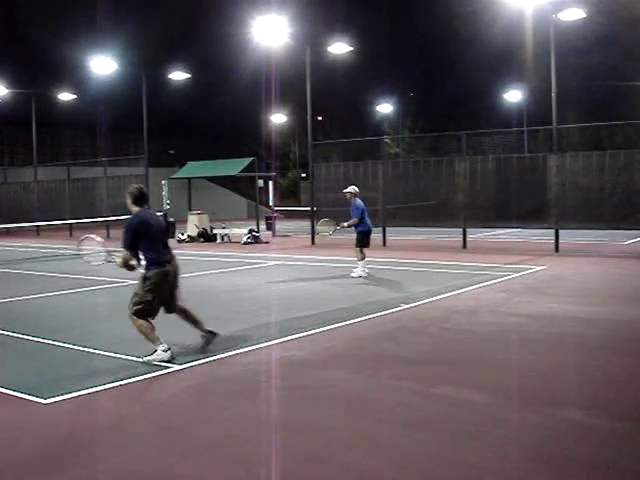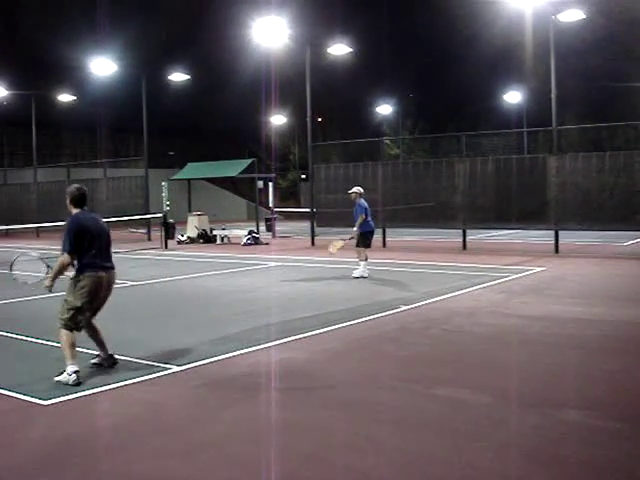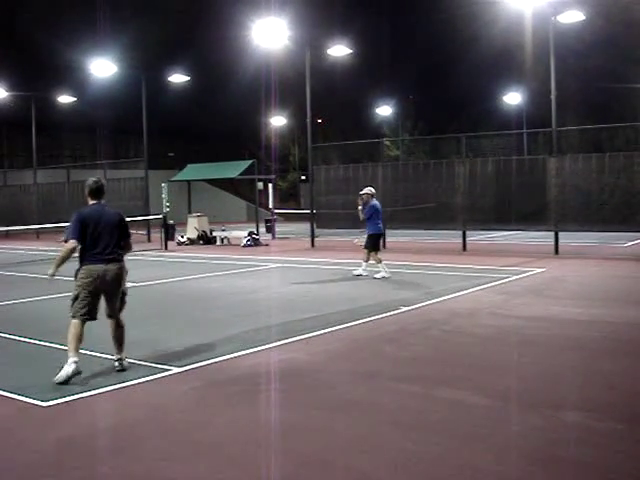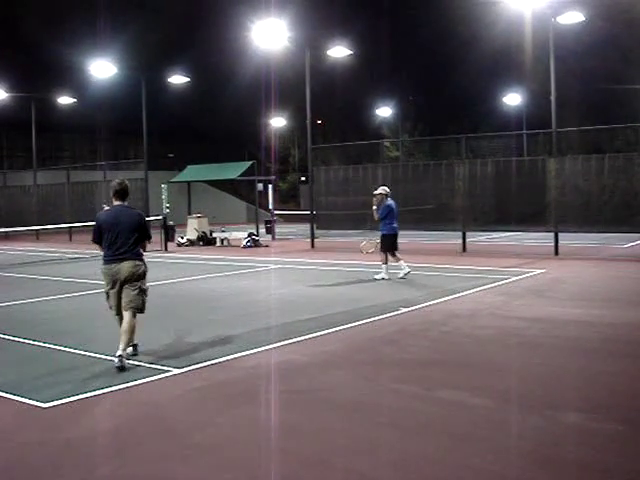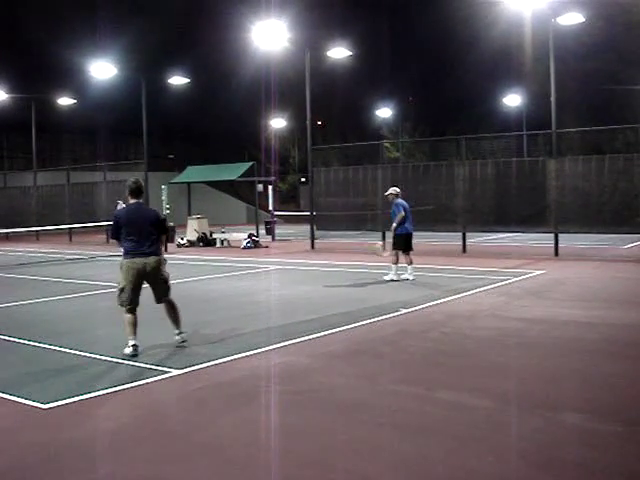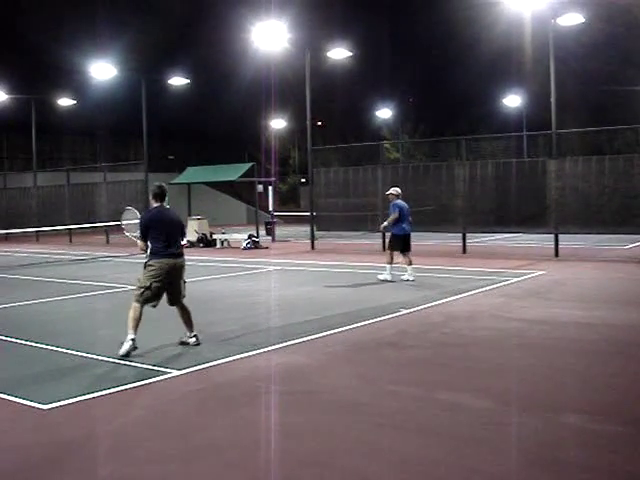
dt=0.5s
person 1, frame 1
left shoulder: (134, 222)
right shoulder: (157, 218)
left elbow: (129, 254)
left wrist: (123, 263)
right wrist: (132, 262)
left hip: (156, 272)
right hip: (169, 268)
left knee: (136, 314)
right knee: (174, 306)
left ankle: (163, 349)
right ankle: (205, 331)
person 1, frame 2
left shoulder: (73, 223)
right shoulder: (98, 221)
left elbow: (67, 258)
left wrist: (52, 277)
left hip: (89, 277)
right hip: (107, 275)
left knee: (66, 325)
right knee: (83, 320)
left ankle: (71, 371)
right ankle: (106, 356)
person 1, frame 3
left shoulder: (80, 215)
right shoulder: (116, 215)
left elbow: (72, 245)
right elbow: (127, 246)
left wrist: (55, 267)
left hip: (89, 269)
right hip: (115, 268)
left knee: (78, 318)
right knee: (115, 316)
left ankle: (72, 362)
right ankle: (119, 359)
person 1, frame 4
left shoulder: (102, 217)
right shoulder: (138, 216)
left elbow: (101, 246)
right elbow: (143, 246)
left hip: (111, 267)
right hip: (133, 265)
left knee: (119, 311)
right knee: (130, 312)
left ankle: (129, 345)
right ankle: (121, 353)
person 1, frame 5
left shoulder: (120, 214)
right shoulder: (154, 213)
left elbow: (118, 241)
right elbow: (162, 239)
left hip: (131, 261)
right hip: (154, 259)
left knee: (128, 306)
right knee: (166, 299)
left ankle: (132, 344)
right ankle: (179, 332)
person 1, frame 6
left shoulder: (147, 216)
right shoulder: (175, 216)
left elbow: (143, 247)
left wrist: (142, 244)
left hip: (158, 262)
right hip: (178, 261)
left knee: (137, 301)
right knee: (178, 301)
left ankle: (131, 339)
right ankle: (192, 336)
